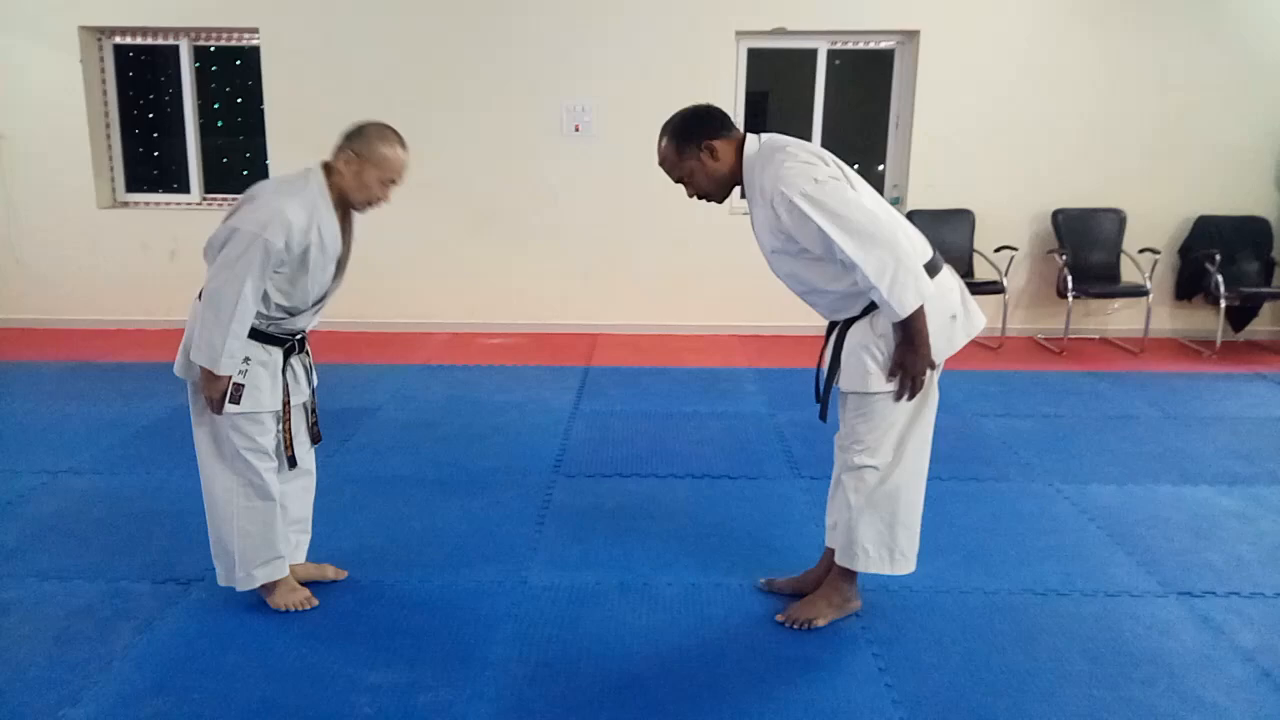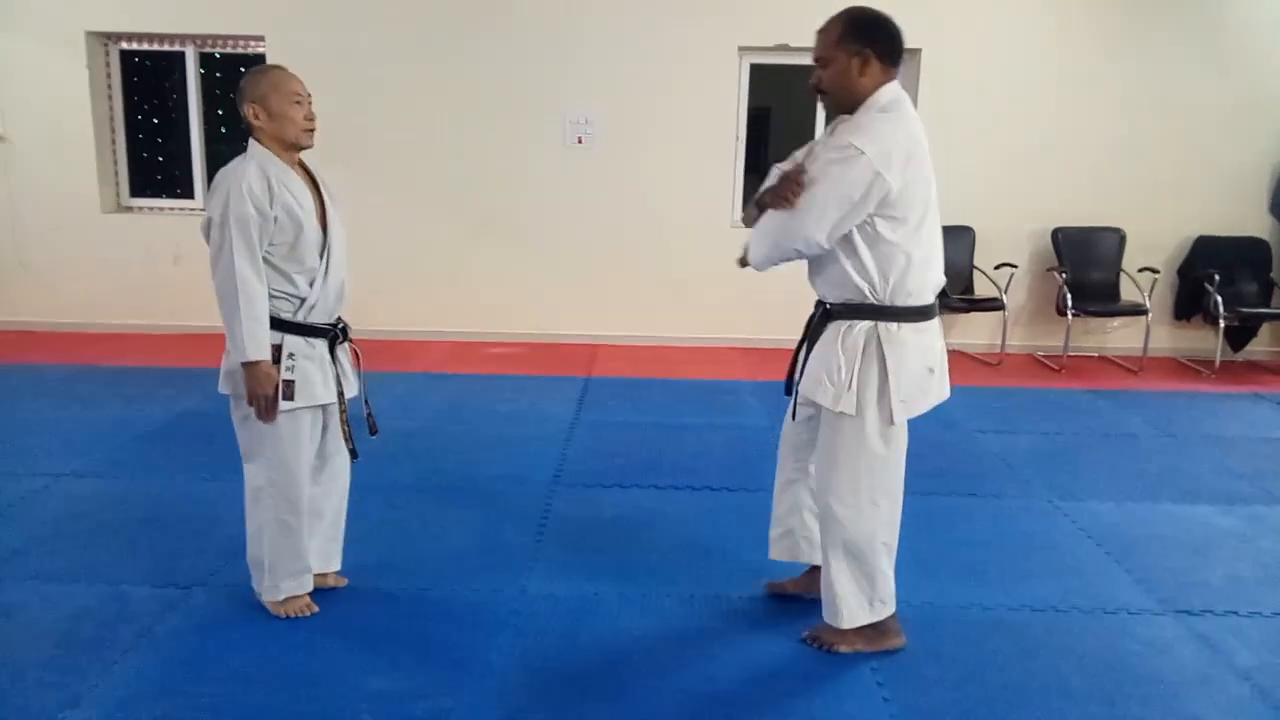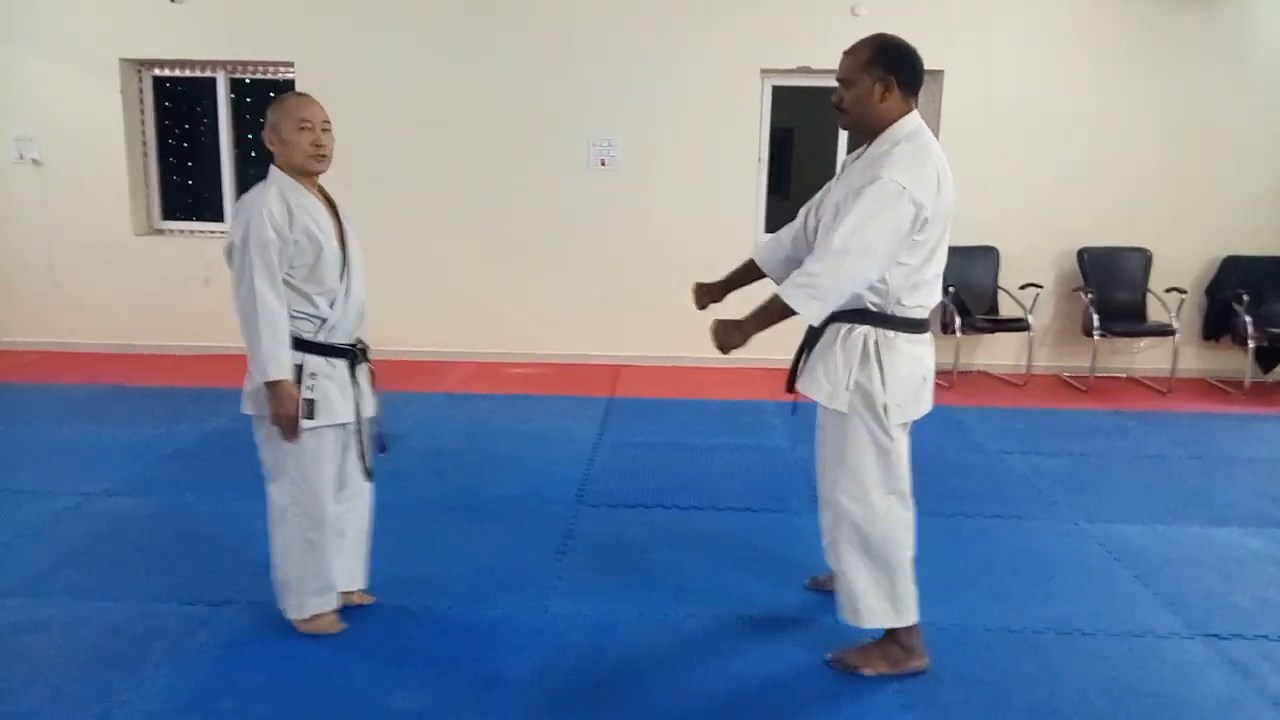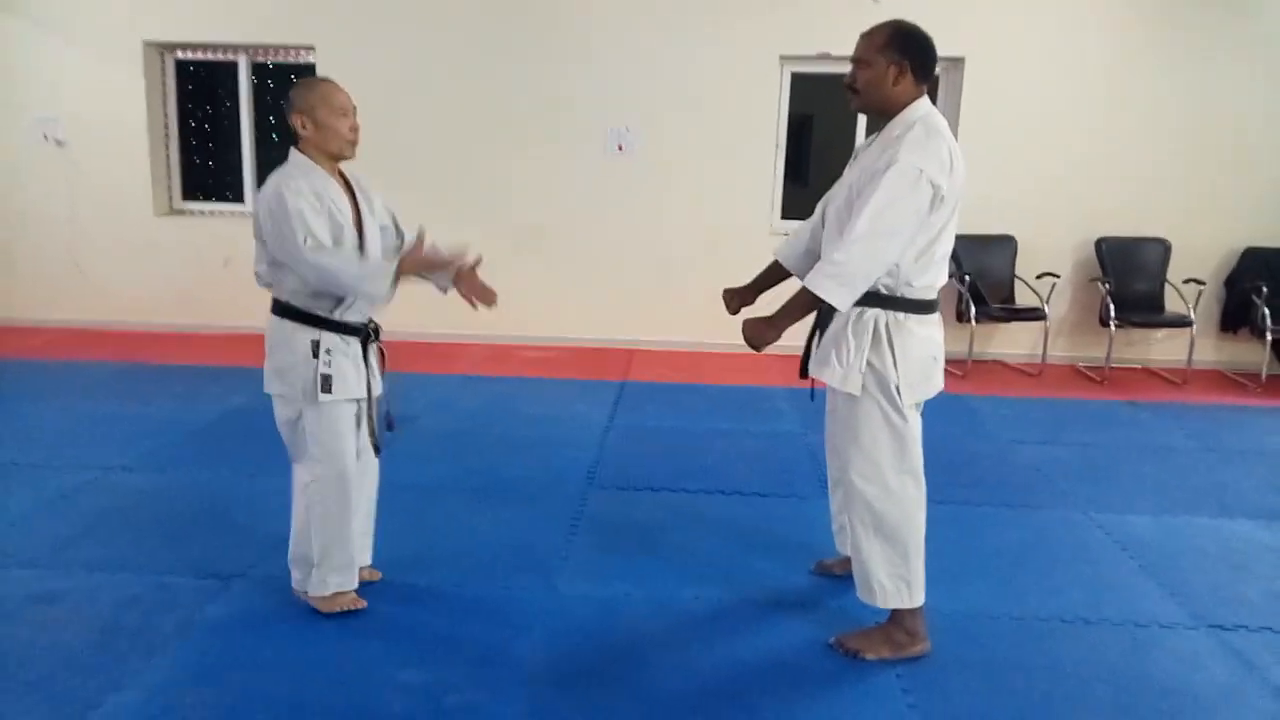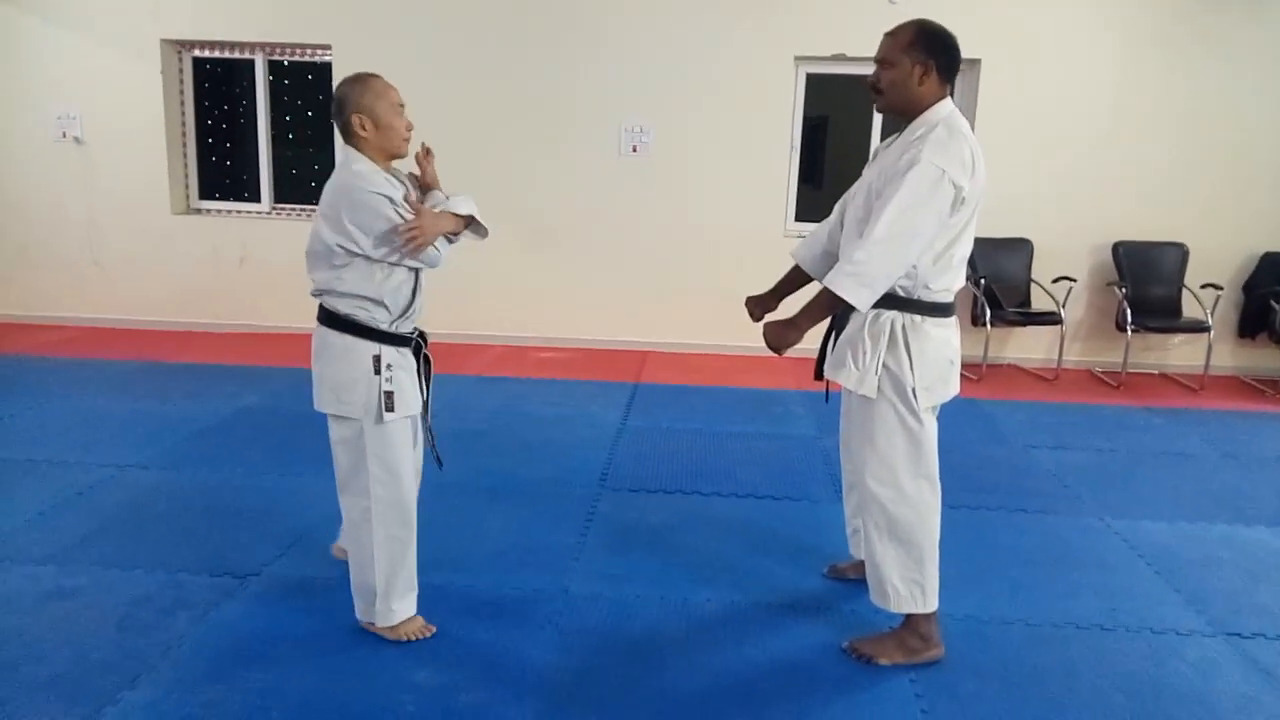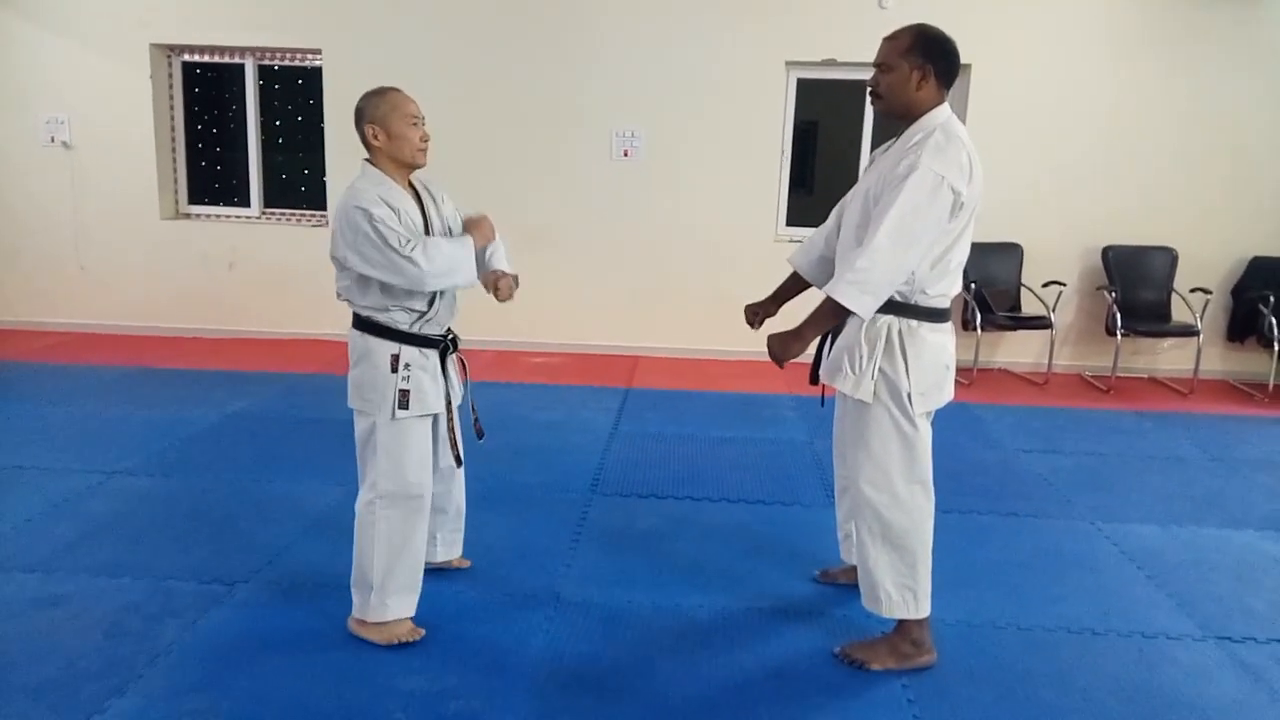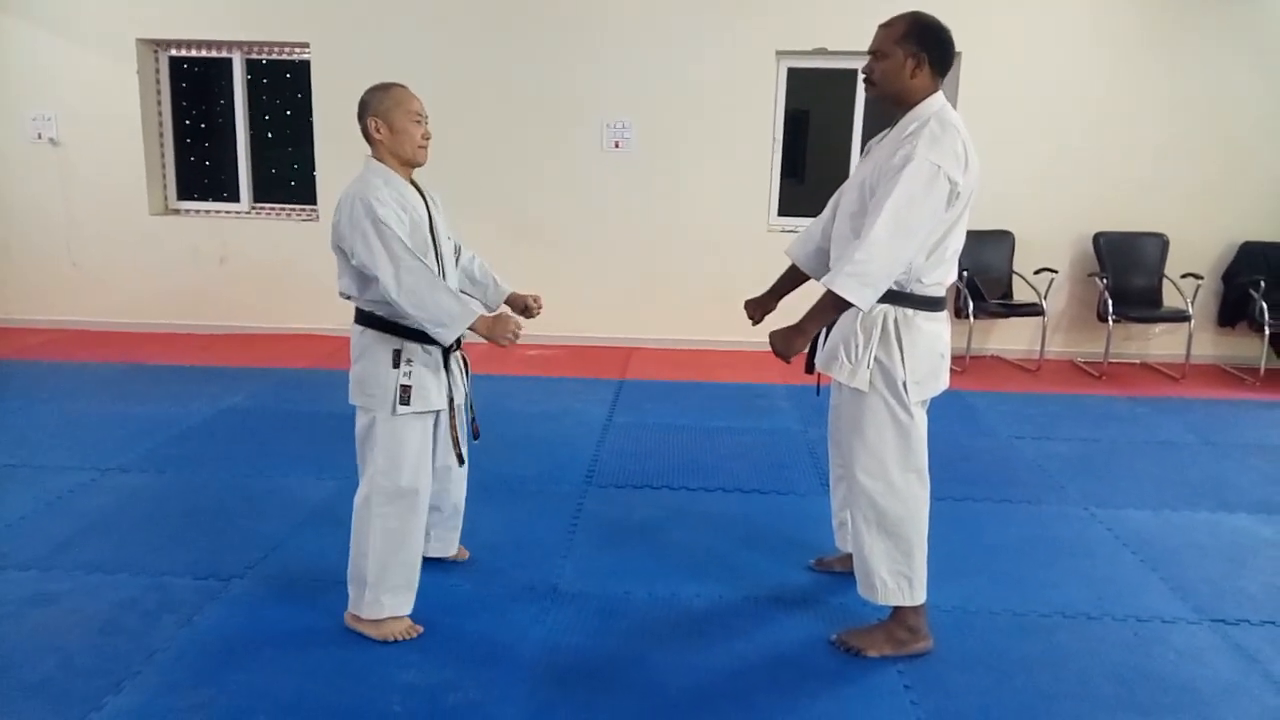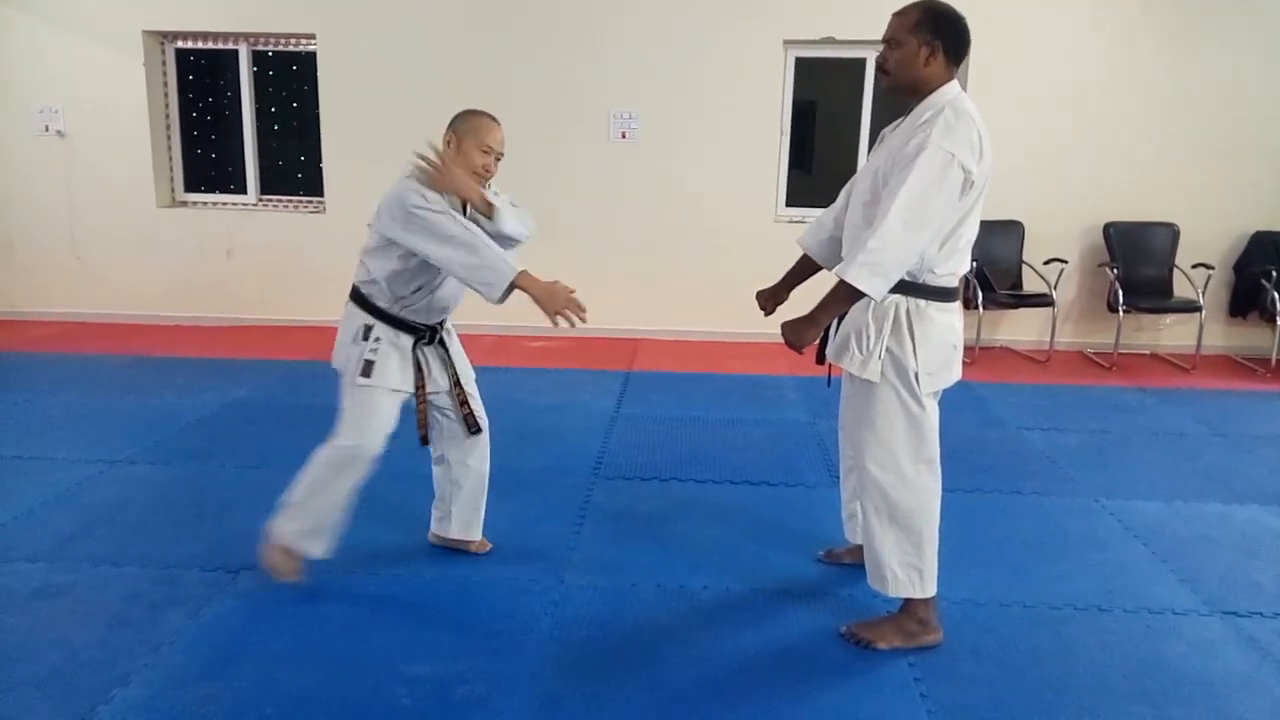
dt=0.7s
person 1, frame 1
left shoulder: (785, 175)
right shoulder: (765, 170)
left elbow: (881, 247)
left wrist: (915, 339)
left hip: (904, 316)
right hip: (871, 317)
left knee: (875, 453)
right knee: (856, 447)
left ankle: (841, 584)
right ankle: (831, 566)
person 1, frame 2
left shoulder: (871, 143)
right shoulder: (861, 126)
left elbow: (795, 229)
right elbow: (773, 204)
left wrist: (755, 246)
right wrist: (776, 193)
left hip: (877, 342)
right hip: (852, 330)
left knee: (854, 484)
right knee: (804, 452)
left ankle: (875, 620)
right ankle: (821, 572)
person 1, frame 3
left shoulder: (906, 165)
right shoulder: (874, 157)
left elbow: (836, 265)
right elbow: (802, 235)
left wrist: (747, 327)
right wrist: (723, 286)
left hip: (874, 351)
right hip: (854, 342)
left knee: (869, 488)
right knee: (848, 478)
left ankle: (902, 640)
right ankle: (856, 573)
person 1, frame 4
left shoulder: (920, 148)
right shoulder: (887, 142)
left elbow: (861, 253)
right elbow: (821, 229)
left wrist: (777, 323)
right wrist: (753, 289)
left hip: (886, 334)
right hip: (863, 327)
left knee: (882, 469)
right knee: (854, 458)
left ankle: (907, 623)
right ankle: (861, 554)
person 1, frame 5
left shoulder: (941, 150)
right shoulder: (907, 143)
left elbow: (878, 253)
right elbow: (840, 229)
left wrist: (797, 325)
right wrist: (774, 294)
left hip: (903, 337)
right hip: (877, 329)
left knee: (897, 475)
right knee: (868, 461)
left ankle: (920, 628)
right ankle: (873, 557)
person 1, frame 6
left shoulder: (939, 154)
right shoulder: (903, 149)
left elbow: (881, 261)
right elbow: (836, 235)
left wrist: (802, 335)
right wrist: (773, 302)
left hip: (898, 342)
right hip: (873, 334)
left knee: (890, 479)
right knee: (860, 465)
left ankle: (912, 633)
right ankle: (865, 563)
person 1, frame 7
left shoulder: (934, 142)
right shoulder: (898, 137)
left elbow: (878, 252)
right elbow: (832, 226)
left wrist: (803, 330)
right wrist: (772, 296)
left hip: (893, 331)
right hip: (866, 324)
left knee: (886, 468)
right knee: (856, 455)
left ankle: (908, 620)
right ankle: (861, 551)
person 1, frame 8
left shoulder: (948, 131)
right shoulder: (913, 126)
left elbow: (893, 242)
right elbow: (846, 216)
left wrist: (814, 320)
right wrist: (784, 286)
left hip: (906, 322)
right hip: (880, 314)
left knee: (896, 458)
right knee: (866, 445)
left ankle: (918, 613)
right ankle: (870, 542)
person 2, frame 1
left shoulder: (337, 210)
right shoulder: (281, 209)
right elbow: (232, 290)
right wrist: (217, 368)
left hip: (283, 353)
right hip: (238, 355)
left knee: (295, 462)
right knee: (251, 468)
left ankle: (292, 558)
right ankle: (268, 573)
person 2, frame 2
left shoulder: (305, 178)
right shoulder: (243, 182)
right elbow: (238, 279)
right wrist: (255, 363)
left hip: (323, 350)
right hip: (280, 355)
left knee: (328, 467)
right knee: (282, 476)
left ankle: (312, 564)
right ankle: (281, 584)
person 2, frame 3
left shoulder: (325, 203)
right shoulder: (265, 207)
right elbow: (261, 300)
right wrist: (277, 381)
left hip: (343, 370)
right hip: (302, 375)
left knee: (350, 484)
right knee: (305, 494)
left ankle: (341, 582)
right ankle: (307, 601)
person 2, frame 4
left shoulder: (353, 187)
right shoulder: (287, 189)
left elbow: (394, 241)
right elbow: (320, 263)
left wrist: (452, 273)
right wrist: (401, 270)
left hip: (352, 345)
right hip: (309, 347)
left knee: (359, 460)
right knee: (328, 467)
left ankle: (347, 558)
right ankle: (321, 580)
person 2, frame 5
left shoulder: (388, 179)
right shoulder: (358, 191)
left elbow: (461, 211)
right elbow: (428, 252)
left wrist: (443, 216)
right wrist: (433, 198)
left hip: (387, 349)
right hip: (362, 355)
left knee: (400, 464)
right knee: (379, 485)
left ankle: (357, 545)
right ankle: (384, 609)
person 2, frame 6
left shoulder: (424, 191)
right shoulder: (361, 205)
left elbow: (479, 234)
right elbow: (417, 266)
left wrist: (496, 272)
right wrist: (470, 243)
left hip: (433, 352)
right hip: (391, 359)
left knee: (442, 463)
right knee: (396, 482)
left ankle: (435, 548)
right ankle: (375, 610)
person 2, frame 7
left shoulder: (418, 193)
right shoulder: (368, 197)
left elbow: (454, 258)
right elbow: (407, 280)
left wrist: (507, 297)
right wrist: (483, 323)
left hip: (434, 349)
right hip: (393, 355)
left knee: (446, 457)
right knee: (396, 479)
left ankle: (437, 541)
right ankle: (371, 606)
person 2, frame 8
left shoulder: (479, 196)
right shoulder: (415, 196)
left elbow: (514, 231)
right elbow: (465, 248)
left wrist: (479, 200)
right wrist: (535, 286)
left hip: (434, 337)
right hip: (379, 335)
left knee: (467, 432)
right knee: (360, 442)
left ankle: (454, 527)
right ankle: (290, 535)
